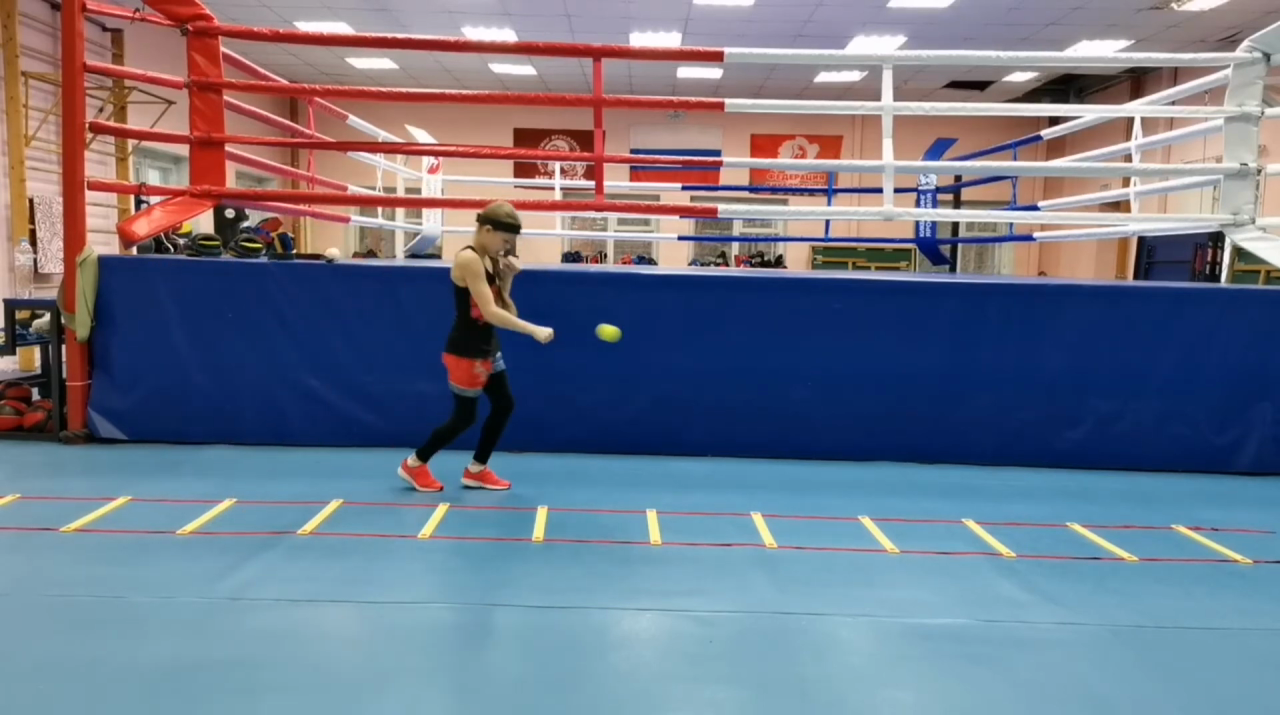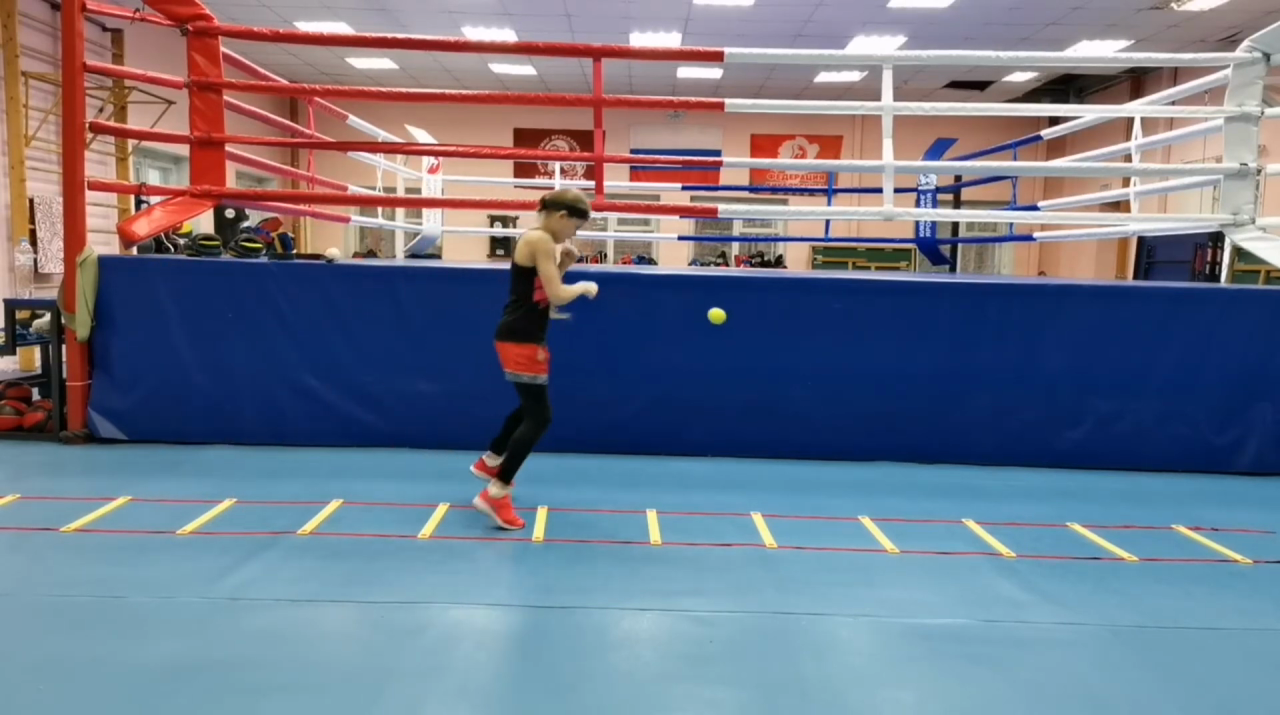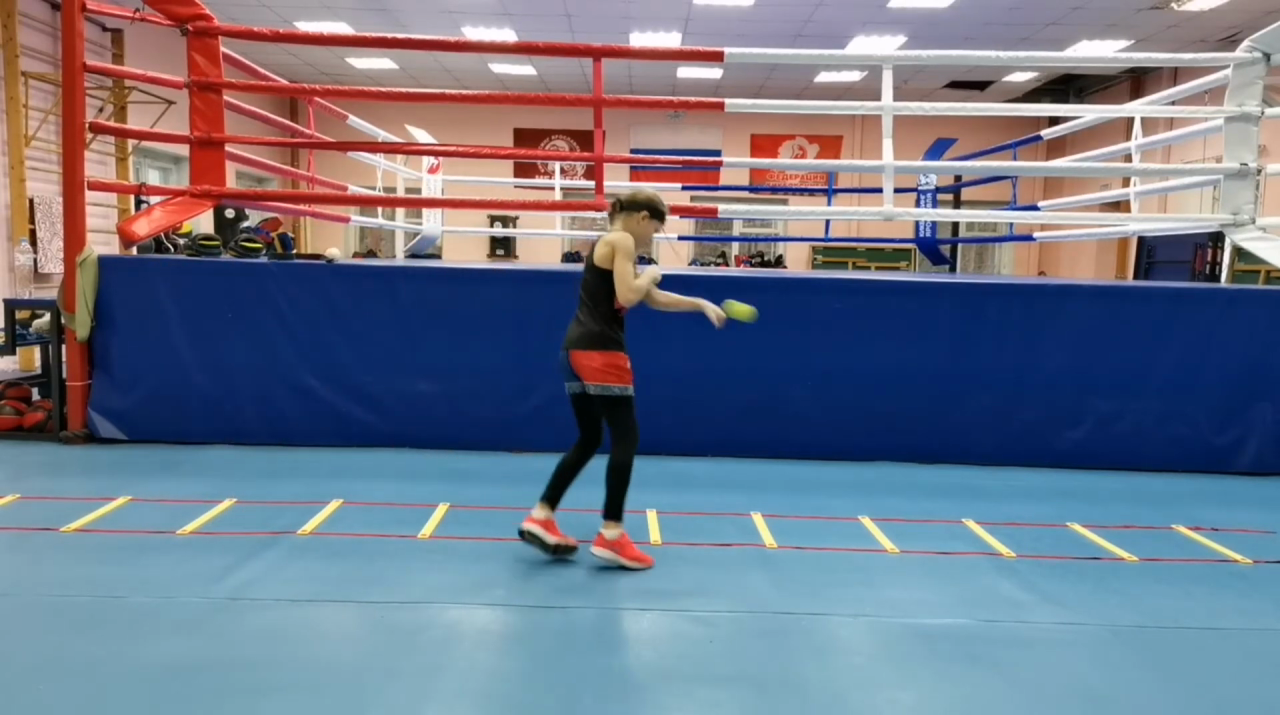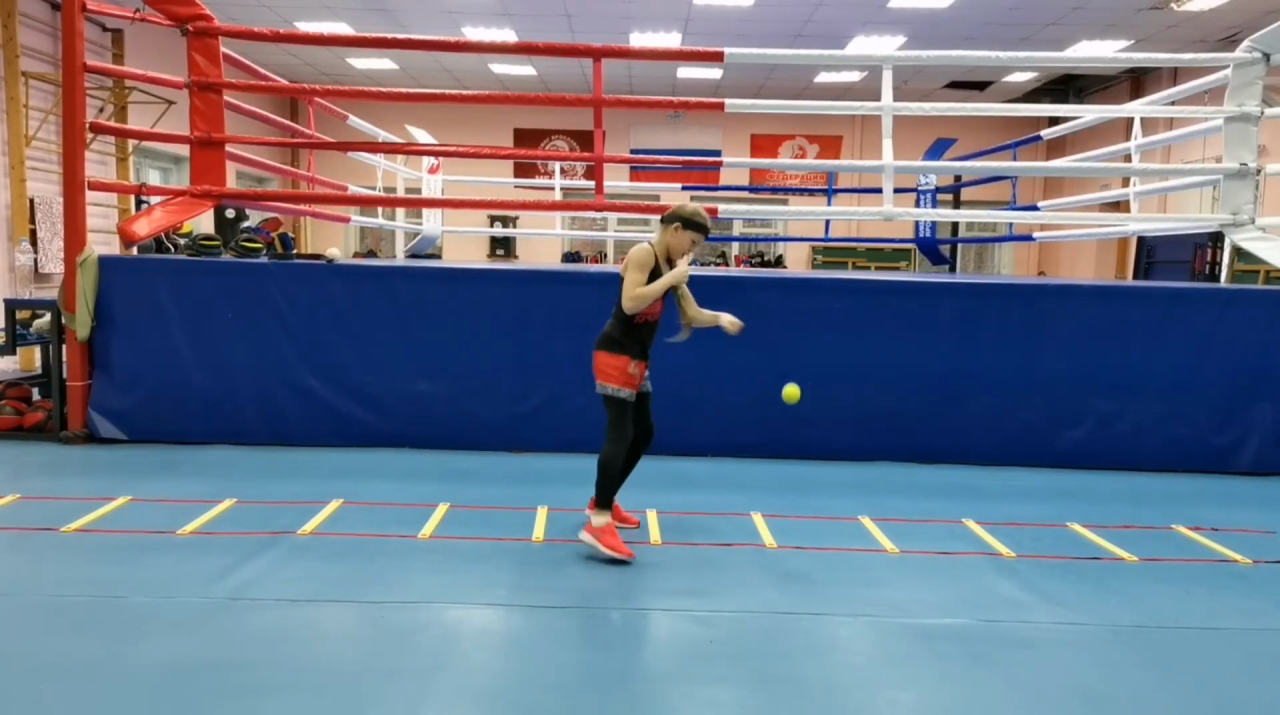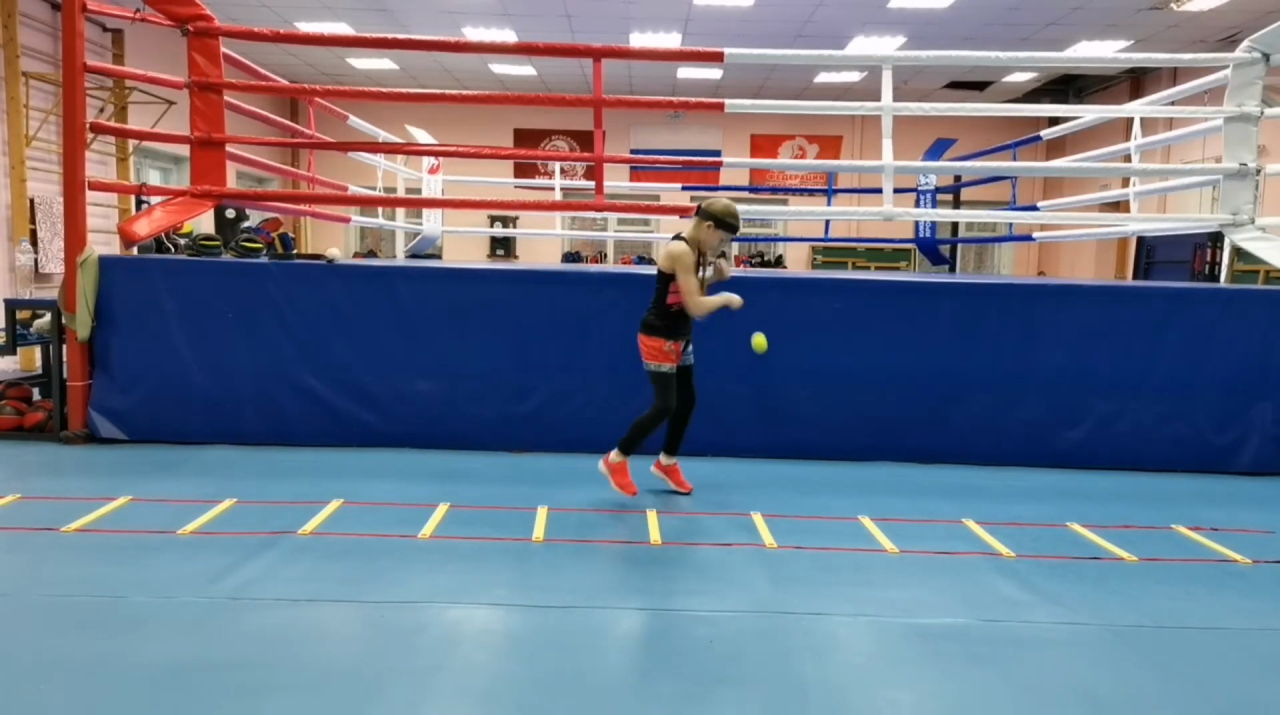
dt=0.5s
person 1, frame 1
left shoulder: (492, 259)
right shoulder: (468, 260)
left elbow: (498, 302)
right elbow: (490, 312)
left wrist: (508, 276)
right wrist: (533, 330)
left hip: (487, 349)
right hip: (466, 352)
left knee: (505, 405)
right knee: (464, 417)
left ankle: (476, 470)
right ankle: (414, 464)
person 1, frame 2
left shoulder: (536, 241)
right shoulder: (538, 240)
left elbow: (542, 293)
right elbow: (556, 295)
left wrist: (563, 263)
right wrist: (585, 286)
left hip: (518, 336)
right hip: (522, 339)
left knee: (529, 409)
right knee: (539, 418)
left ankle: (489, 461)
right ankle: (494, 492)
person 1, frame 3
left shoulder: (609, 244)
right shoulder: (622, 242)
left elbow: (653, 298)
right elbow: (627, 297)
left wrist: (701, 304)
right wrist: (651, 274)
left hip: (578, 348)
right hip: (600, 349)
left knee: (588, 441)
right knee: (625, 437)
left ankle: (541, 517)
right ankle: (610, 535)
person 1, frame 4
left shoulder: (677, 267)
right shoulder: (643, 253)
left elbow: (692, 315)
right elbow: (630, 303)
left wrist: (721, 318)
right wrist: (672, 279)
left hip: (637, 357)
right hip: (615, 352)
left knee: (642, 435)
right knee: (620, 435)
left ankle: (603, 503)
right ankle: (600, 523)
person 1, frame 5
left shoulder: (698, 251)
right shoulder: (679, 251)
right elbow: (697, 307)
left wrist: (714, 274)
right wrist: (725, 298)
left hip: (680, 337)
right hip: (658, 337)
left knee: (687, 400)
right knee: (665, 404)
left ankle: (667, 463)
right ankle: (616, 459)
